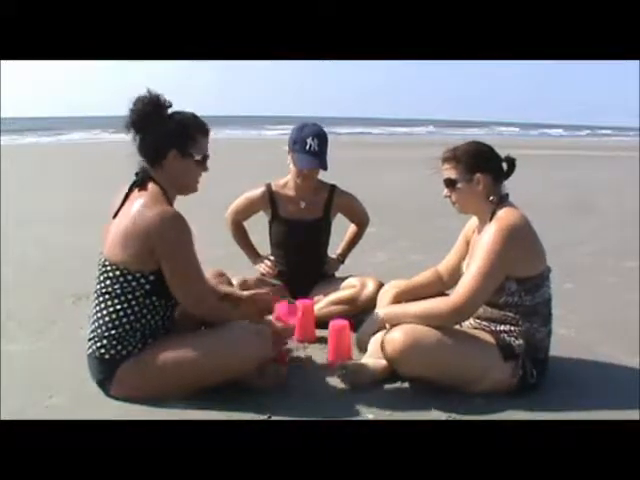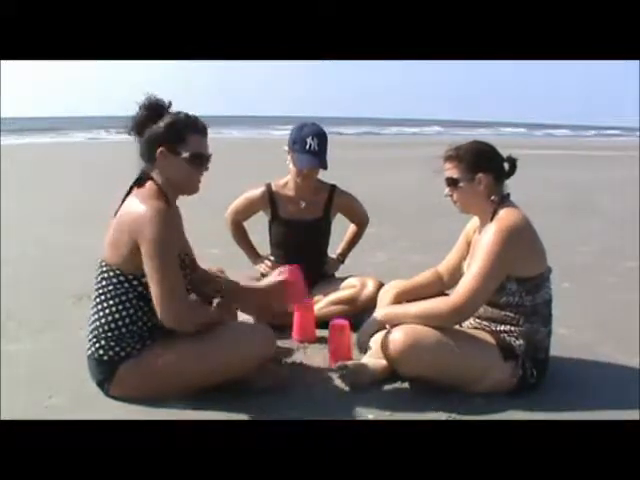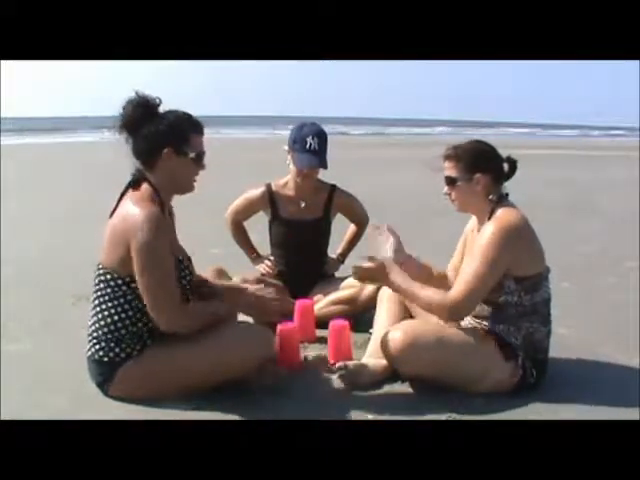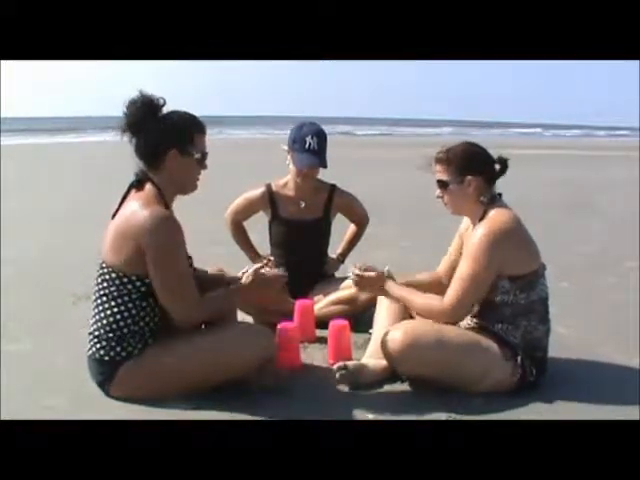
dt=0.4s
person 1, frame 1
left shoulder: (137, 198)
right shoulder: (164, 219)
left elbow: (189, 286)
right elbow: (199, 305)
left wrist: (239, 297)
right wrist: (252, 319)
left hip: (122, 350)
right hip: (126, 367)
left knee: (218, 280)
right knee: (259, 342)
person 1, frame 2
left shoulder: (149, 202)
right shoulder: (154, 214)
left elbow: (194, 277)
right elbow: (174, 314)
left wrist: (253, 291)
right wrist: (221, 315)
left hip: (130, 347)
right hip: (126, 367)
left knee: (225, 290)
right knee: (260, 341)
person 1, frame 3
left shoulder: (154, 204)
right shoulder: (147, 219)
left elbow: (185, 282)
right elbow: (171, 319)
left wrist: (239, 293)
right wrist: (231, 307)
left hip: (131, 347)
right hip: (126, 367)
left knee: (218, 276)
right knee: (260, 342)
left ankle: (223, 363)
person 1, frame 4
left shoulder: (141, 200)
right shoulder: (156, 220)
left elbow: (181, 282)
right elbow: (187, 312)
left wrist: (235, 283)
right wrist: (243, 291)
left hip: (127, 348)
right hip: (126, 367)
left knee: (219, 280)
right knee: (260, 342)
left ankle: (224, 360)
person 2, frame 1
left shoulder: (503, 228)
right shoulder: (480, 222)
left elbow: (457, 309)
right elbow: (443, 275)
left wrist: (385, 314)
right wrist: (395, 295)
left hip: (512, 358)
right hip: (484, 329)
left knee: (400, 341)
right knee: (392, 290)
left ankle: (382, 362)
right ankle: (376, 362)
person 2, frame 2
left shoulder: (504, 228)
right shoulder: (481, 222)
left elbow: (457, 309)
right elbow: (443, 275)
left wrist: (384, 315)
right wrist: (395, 295)
left hip: (513, 358)
right hip: (485, 331)
left knee: (401, 341)
right knee: (392, 290)
left ankle: (383, 362)
right ankle: (376, 362)
person 2, frame 3
left shoulder: (501, 228)
right shoulder: (481, 221)
left elbow: (456, 307)
right elbow: (450, 280)
left wrist: (392, 276)
right wrist: (402, 262)
left hip: (512, 356)
right hip: (484, 331)
left knee: (400, 340)
right knee: (393, 291)
left ankle: (385, 364)
right ankle: (375, 362)
person 2, frame 4
left shoulder: (492, 230)
right shoulder: (474, 221)
left elbow: (452, 310)
right elbow: (442, 279)
left wrist: (387, 287)
right wrist: (390, 283)
left hip: (513, 357)
right hip: (484, 330)
left knee: (400, 340)
right knee: (392, 293)
left ankle: (383, 365)
right ankle: (374, 363)
person 3, frame 1
left shoulder: (335, 198)
right shoulder: (267, 196)
left elbow: (362, 221)
right elbow: (233, 218)
left wrist: (339, 257)
right wrist: (256, 258)
left hip: (319, 285)
right hip: (279, 286)
left knee: (372, 289)
right knee: (239, 288)
right ankle: (331, 311)
person 3, frame 2
left shoulder: (335, 198)
right shoulder: (267, 195)
left elbow: (361, 221)
right elbow: (233, 218)
left wrist: (340, 257)
right wrist: (256, 258)
left hip: (319, 285)
left knee: (372, 289)
left ankle: (290, 317)
right ankle: (331, 311)
person 3, frame 3
left shoulder: (335, 198)
right shoulder: (267, 196)
left elbow: (361, 221)
right elbow: (232, 218)
left wrist: (340, 257)
right wrist: (256, 258)
left hip: (319, 286)
left knee: (372, 288)
left ankle: (291, 315)
right ankle: (330, 311)
person 3, frame 4
left shoulder: (335, 198)
right shoulder: (267, 196)
left elbow: (361, 221)
right elbow: (232, 218)
left wrist: (340, 257)
right wrist: (255, 258)
left hip: (319, 286)
left ankle: (290, 316)
